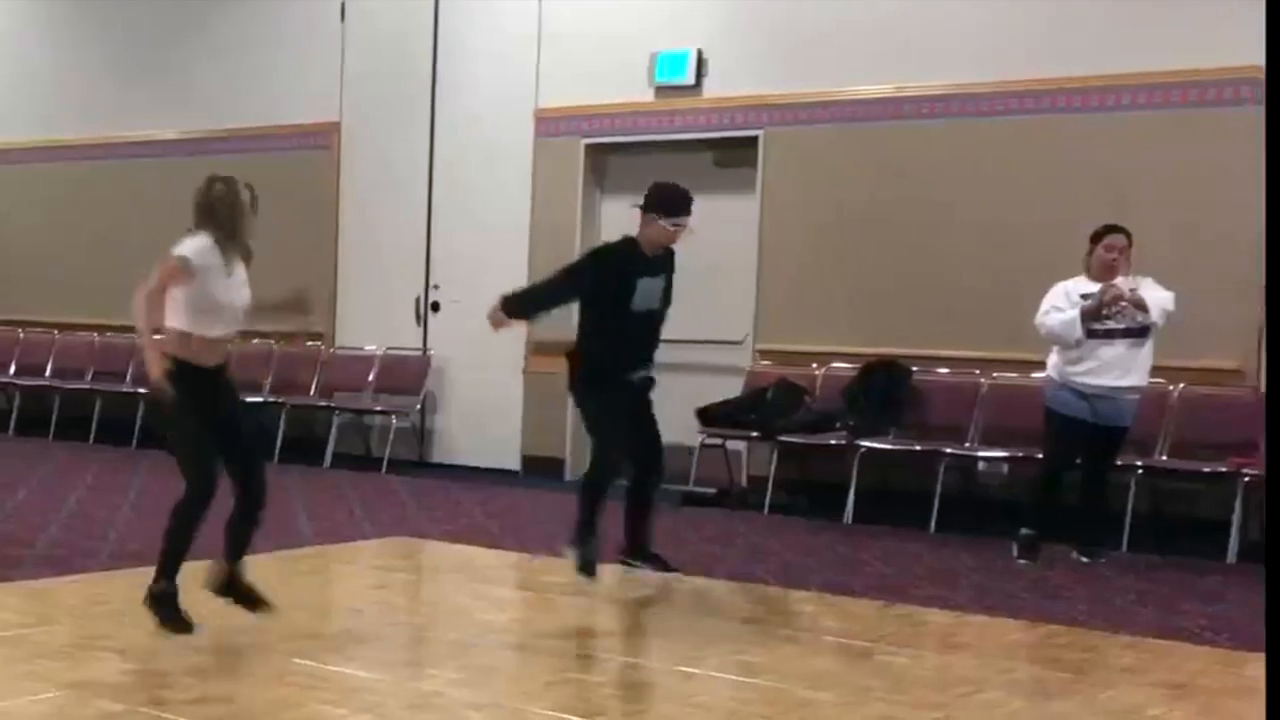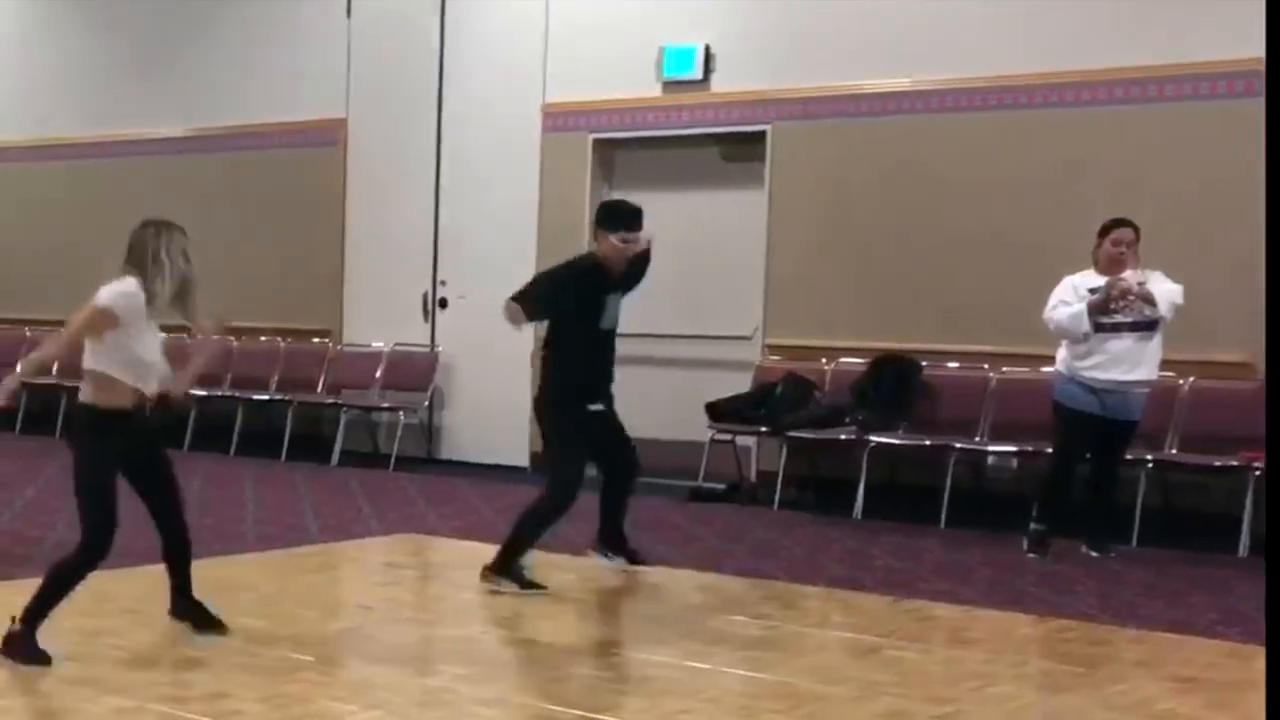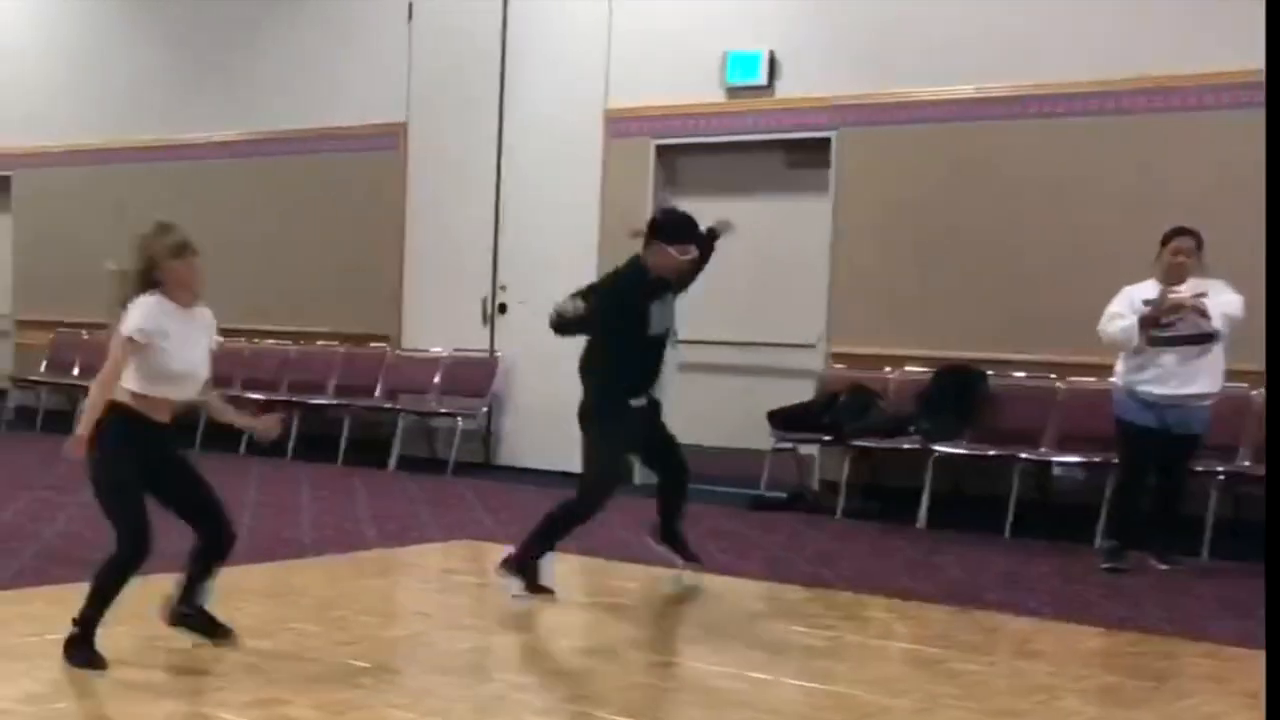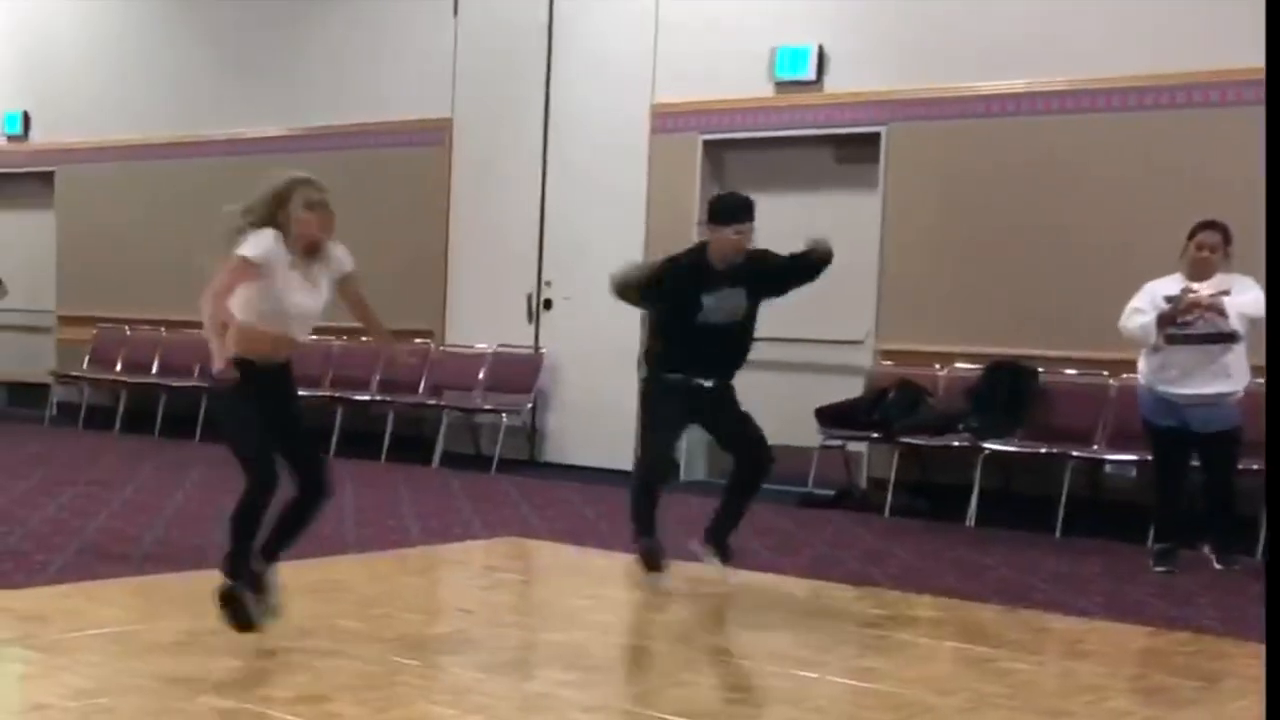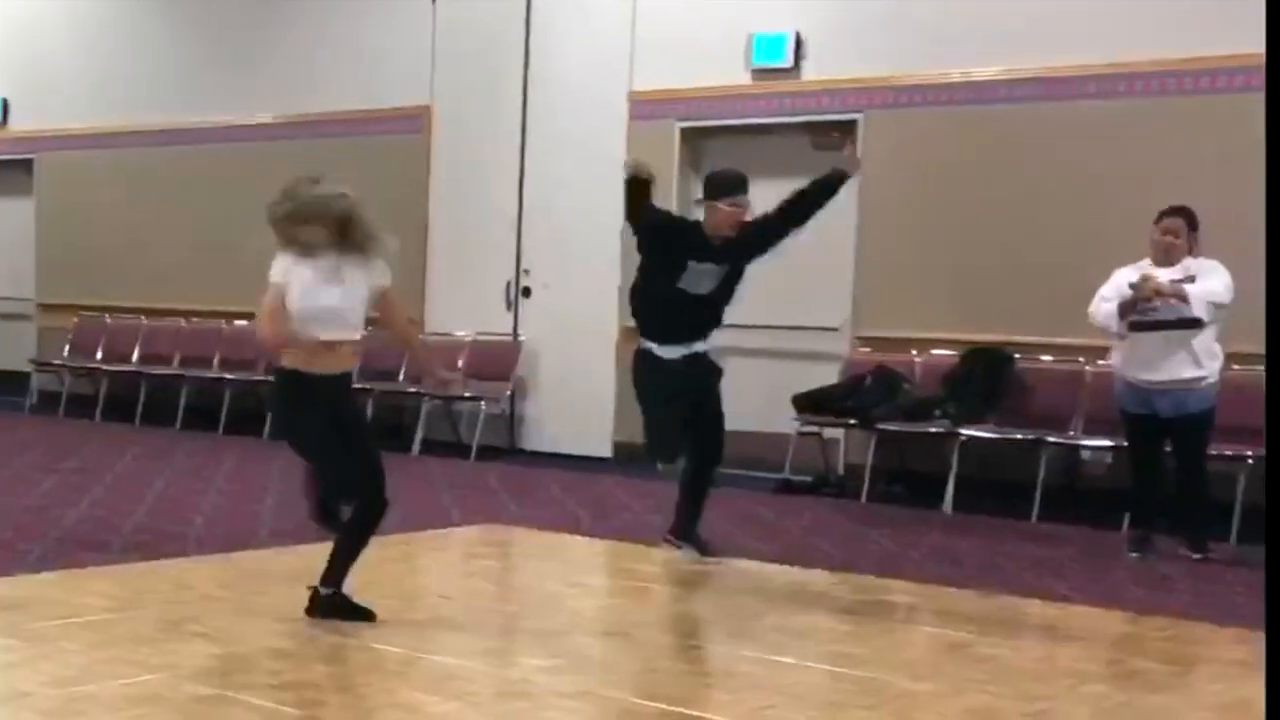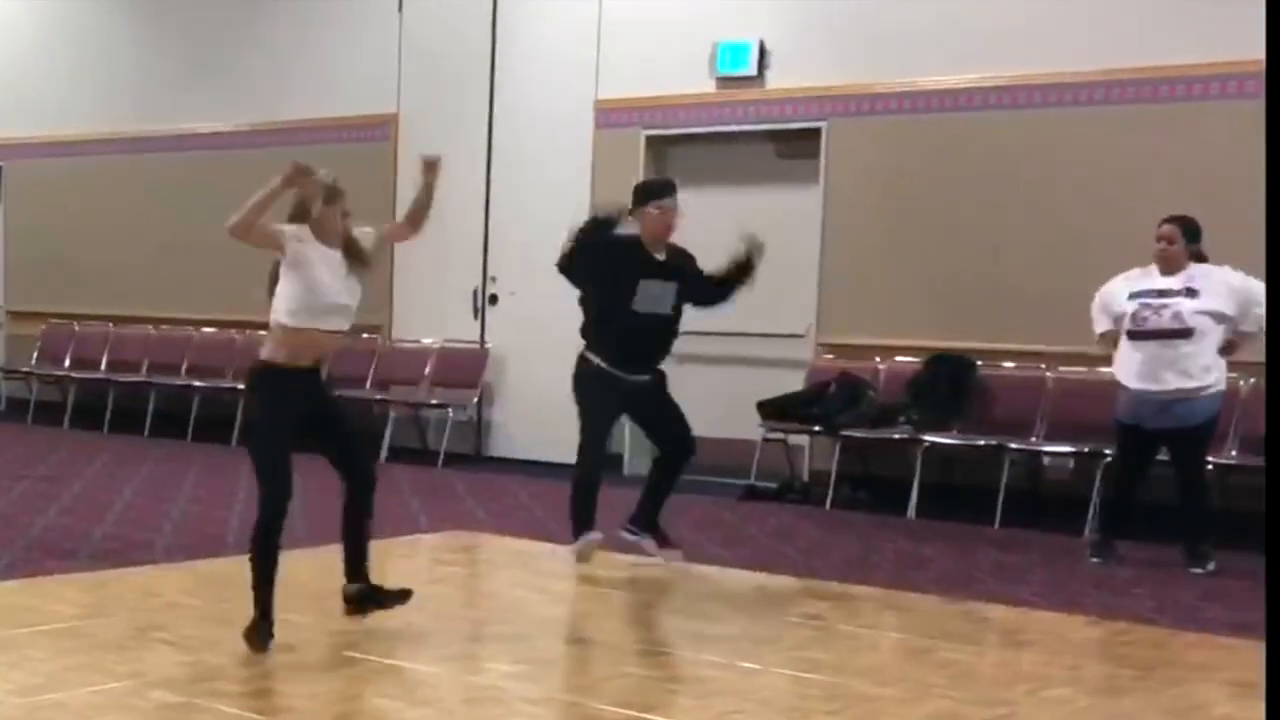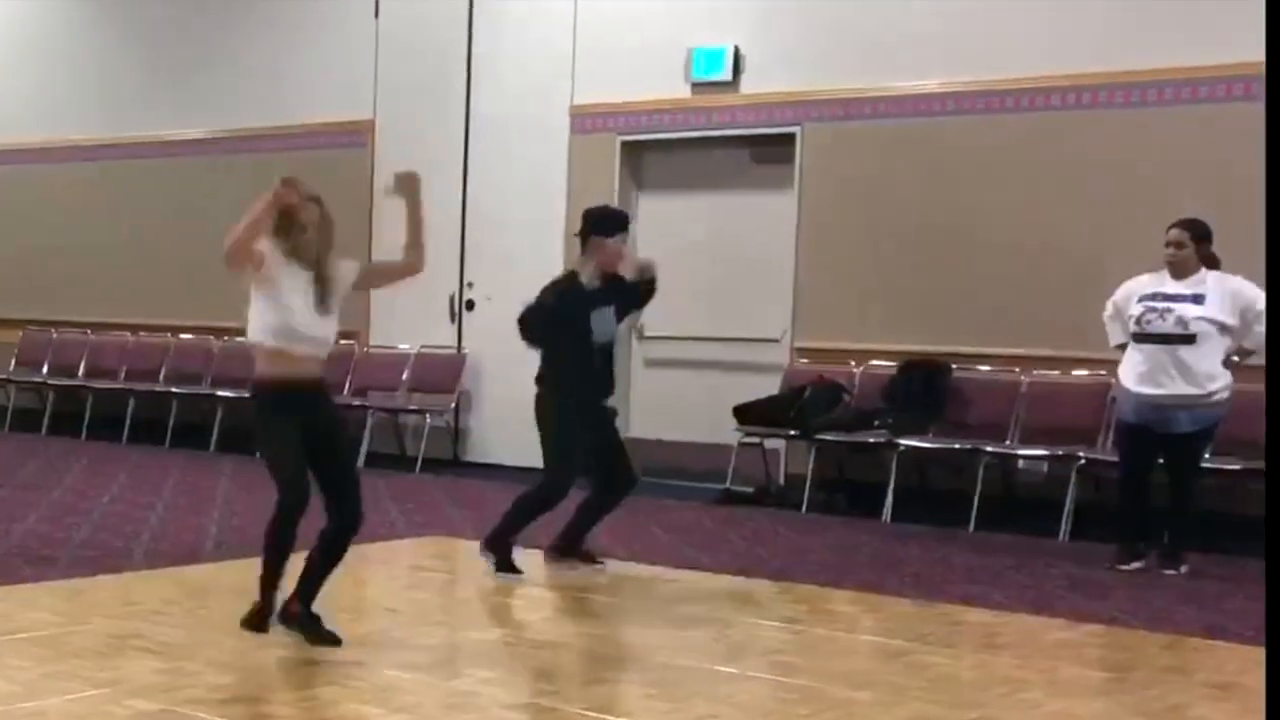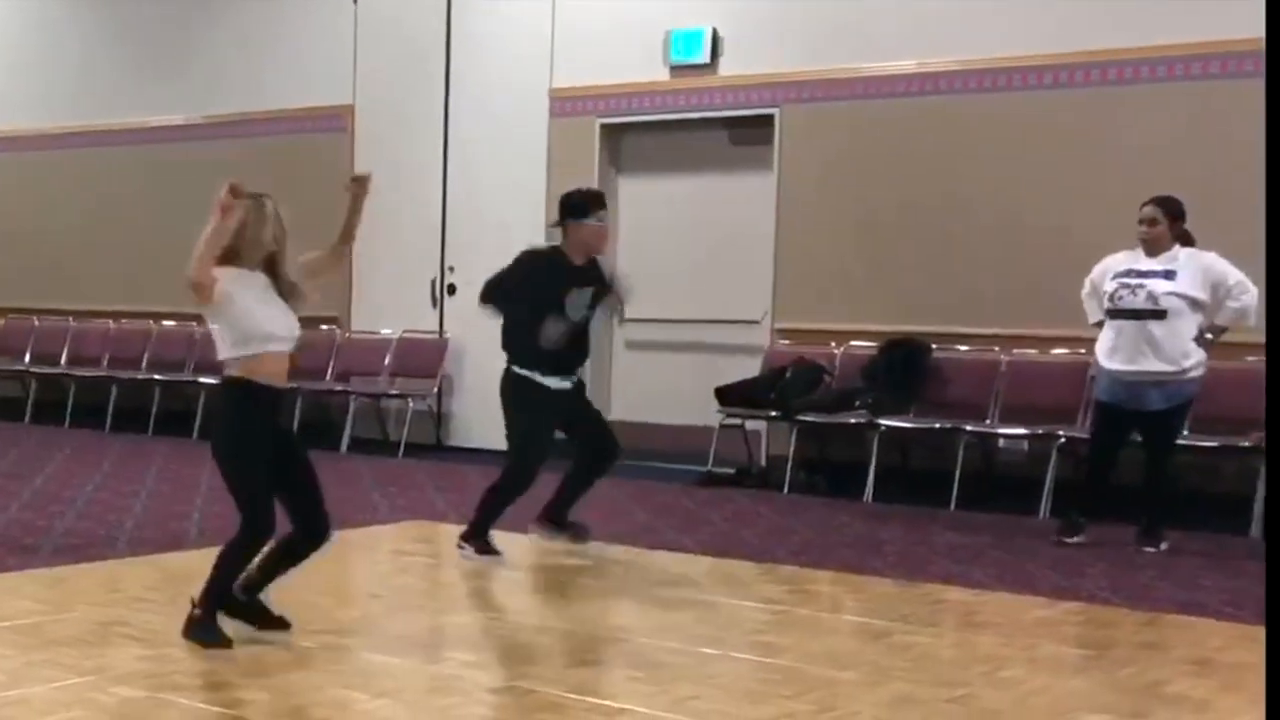
dt=0.5s
person 1, frame 1
left shoulder: (233, 257)
right shoulder: (197, 249)
right elbow: (146, 296)
left wrist: (287, 307)
right wrist: (150, 352)
left hip: (216, 380)
right hip: (185, 378)
left knee: (252, 484)
right knee: (200, 489)
left ankle: (230, 573)
right ankle: (163, 589)
person 1, frame 2
left shoulder: (151, 305)
right shoulder: (127, 294)
right elbow: (67, 338)
left wrist: (193, 366)
left hip: (135, 426)
right hip: (99, 427)
left knee: (174, 524)
right knee: (97, 541)
left ankle: (183, 602)
person 1, frame 3
left shoulder: (202, 319)
right shoulder: (148, 311)
right elbow: (109, 374)
left wrist: (249, 422)
right wrist: (83, 428)
left hip: (159, 441)
right hip: (120, 435)
left knee: (220, 534)
right knee: (136, 544)
left ankle: (187, 606)
right ankle: (80, 635)
person 1, frame 4
left shoulder: (332, 256)
right shoulder: (264, 244)
left elbow: (359, 307)
right elbow: (213, 298)
left wrist: (393, 342)
right wrist: (218, 351)
left hip: (278, 381)
right hip: (246, 382)
left knee: (315, 485)
right knee: (262, 485)
left ankle: (251, 572)
right ankle: (239, 579)
person 1, frame 5
left shoulder: (367, 265)
right shoulder: (289, 263)
left elbow: (399, 325)
right elbow: (266, 331)
right wrist: (288, 337)
left hip: (340, 392)
right hip: (298, 391)
left knee: (375, 497)
right knee: (344, 485)
left ankle: (328, 591)
right ankle: (320, 490)
person 1, frame 6
left shoulder: (354, 244)
right shoulder: (297, 242)
left elbow: (410, 227)
right elbow: (239, 227)
left wrist: (429, 183)
right wrist: (284, 184)
left hip: (310, 384)
right hip: (274, 383)
left knee: (361, 477)
right knee: (275, 499)
left ankle: (359, 587)
right ankle: (262, 616)
person 1, frame 7
left shoulder: (337, 274)
right shoulder: (265, 260)
left elbow: (412, 265)
right elbow: (231, 253)
left wrist: (412, 203)
right wrist: (272, 201)
left hip: (317, 402)
right hip: (275, 404)
left knee: (348, 515)
right knee: (293, 501)
left ankle: (298, 607)
right ankle: (266, 599)
person 1, frame 8
left shoulder: (277, 279)
right shoulder: (221, 279)
left elbow: (335, 257)
right elbow: (201, 281)
left wrist: (356, 205)
right wrist: (223, 220)
left hip: (274, 413)
right hip: (239, 410)
left knee: (313, 525)
right knee: (259, 522)
left ankle: (242, 594)
right ankle: (201, 613)
person 2, frame 1
left shoulder: (665, 261)
right shoulder: (610, 260)
right elbow: (559, 286)
right wrist: (512, 306)
left hip: (634, 380)
right hip: (598, 379)
left knee: (648, 460)
right knee: (609, 462)
left ankle: (635, 547)
right ankle: (584, 540)
person 2, frame 2
left shoulder: (614, 271)
right shoulder: (577, 275)
right elbow: (540, 292)
left wrist: (643, 256)
right wrist: (519, 306)
left hip: (594, 399)
right hip: (564, 402)
left knee: (623, 467)
right knee: (563, 490)
left ankle: (610, 540)
right ankle: (502, 565)
person 2, frame 3
left shoulder: (665, 279)
right shoulder: (621, 286)
right elbow: (566, 324)
left wrist: (711, 238)
right wrist: (570, 311)
left hip: (639, 403)
right hip: (608, 406)
left knee: (675, 471)
right knee: (594, 494)
left ankle: (668, 535)
right ankle: (524, 562)
person 2, frame 4
left shoulder: (761, 269)
right shoulder: (683, 270)
left elbow: (797, 269)
right elbow: (645, 293)
left wrist: (817, 255)
right wrist: (633, 282)
left hip: (714, 387)
right hip: (669, 385)
left knee: (756, 456)
right knee: (656, 465)
left ankle: (715, 537)
right ankle: (645, 539)
person 2, frame 5
left shoulder: (741, 240)
right shoulder: (670, 235)
left elbow: (792, 213)
right elbow: (640, 215)
left wrist: (841, 174)
right wrist: (638, 182)
left hip: (695, 360)
right hip: (656, 361)
left knee: (709, 449)
right knee: (669, 447)
left ankle: (683, 530)
person 2, frame 6
left shoulder: (680, 263)
right shoulder: (616, 252)
left elbow: (707, 295)
right elbow: (572, 265)
left wrist: (745, 265)
right wrist: (603, 227)
left hip: (644, 377)
right hip: (600, 374)
left knee: (679, 445)
right knee: (594, 454)
left ankle: (643, 523)
right ankle: (584, 532)
person 2, frame 7
left shoulder: (612, 287)
right shoulder: (564, 292)
left elbow: (633, 299)
right elbow: (532, 328)
left wrist: (644, 281)
right wrist: (583, 287)
left hip: (593, 406)
right hip: (562, 406)
left knee: (619, 480)
right knee: (557, 484)
left ankle: (566, 545)
right ankle: (497, 544)
person 2, frame 8
left shoulder: (590, 269)
right shoulder: (539, 264)
right elbow: (494, 293)
left wrist: (607, 290)
right wrist: (538, 324)
left hip: (567, 387)
right hip: (530, 386)
left knee: (602, 448)
right knee: (523, 468)
left ankle: (555, 515)
right ankle: (474, 534)
person 3, frame 1
left shoulder: (1142, 287)
right shoulder: (1068, 289)
left elbow: (1165, 304)
right elbow: (1048, 326)
left wrist: (1133, 299)
right wrist: (1091, 309)
left hip: (1119, 399)
right hip: (1071, 394)
left knee: (1098, 473)
right knee: (1055, 465)
left ankle: (1088, 542)
right ankle: (1031, 533)
person 3, frame 2
left shoulder: (1150, 279)
right shoulder: (1075, 283)
left elbow: (1172, 297)
right elbow: (1056, 320)
left wrist: (1139, 293)
right wrist: (1097, 303)
left hip: (1128, 393)
right hip: (1079, 387)
left knee: (1107, 467)
right knee: (1065, 459)
left ankle: (1096, 536)
right ankle: (1041, 527)
person 3, frame 3
left shoulder: (1212, 289)
right shoulder: (1133, 293)
left elbow: (1232, 309)
right elbow: (1111, 332)
left wrist: (1192, 305)
right wrist: (1150, 316)
left hip: (1190, 405)
right hip: (1139, 401)
left knee: (1172, 479)
right knee: (1132, 474)
left ankle: (1161, 546)
right ankle: (1116, 544)
person 3, frame 4
left shoulder: (1239, 285)
right shoulder: (1158, 288)
left elbow: (1252, 308)
right elbow: (1131, 326)
left wrist: (1211, 304)
right wrist: (1171, 314)
left hip: (1220, 403)
right hip: (1165, 400)
left knee: (1221, 477)
right knee: (1169, 478)
left ankle: (1219, 544)
right ankle: (1165, 545)
person 3, frame 5
left shoulder: (1208, 270)
right shoulder: (1126, 274)
left elbow: (1217, 295)
right elbow: (1099, 313)
left wrist: (1170, 290)
right wrist: (1133, 301)
left hip: (1192, 388)
right hip: (1138, 387)
left knee: (1192, 465)
right knee: (1144, 464)
left ankle: (1195, 537)
right ankle: (1140, 531)
person 3, frame 6
left shoulder: (1217, 281)
right shoulder: (1131, 281)
left elbow: (1259, 300)
right elbow: (1101, 304)
left wrist: (1237, 339)
right wrist: (1109, 338)
left hip: (1194, 399)
right hip: (1137, 399)
left knee: (1191, 477)
right knee: (1125, 472)
left ankle: (1198, 548)
right ankle: (1105, 538)
person 3, frame 7
left shoulder: (1228, 289)
right shoulder: (1141, 286)
left elbow: (1261, 318)
right elbow: (1113, 312)
left wrist: (1235, 357)
right wrist: (1129, 352)
left hip: (1194, 405)
right hip: (1138, 400)
left knee: (1182, 482)
right knee: (1132, 476)
left ankle: (1174, 551)
right ankle: (1134, 545)
person 3, frame 8
left shoulder: (1201, 265)
right shoulder: (1116, 263)
left elbow: (1243, 295)
right elbow: (1091, 292)
left wrist: (1208, 335)
left hip: (1169, 381)
right hip: (1114, 377)
left knee: (1158, 458)
right knee: (1100, 451)
left ankle: (1152, 529)
right ankle: (1076, 518)
